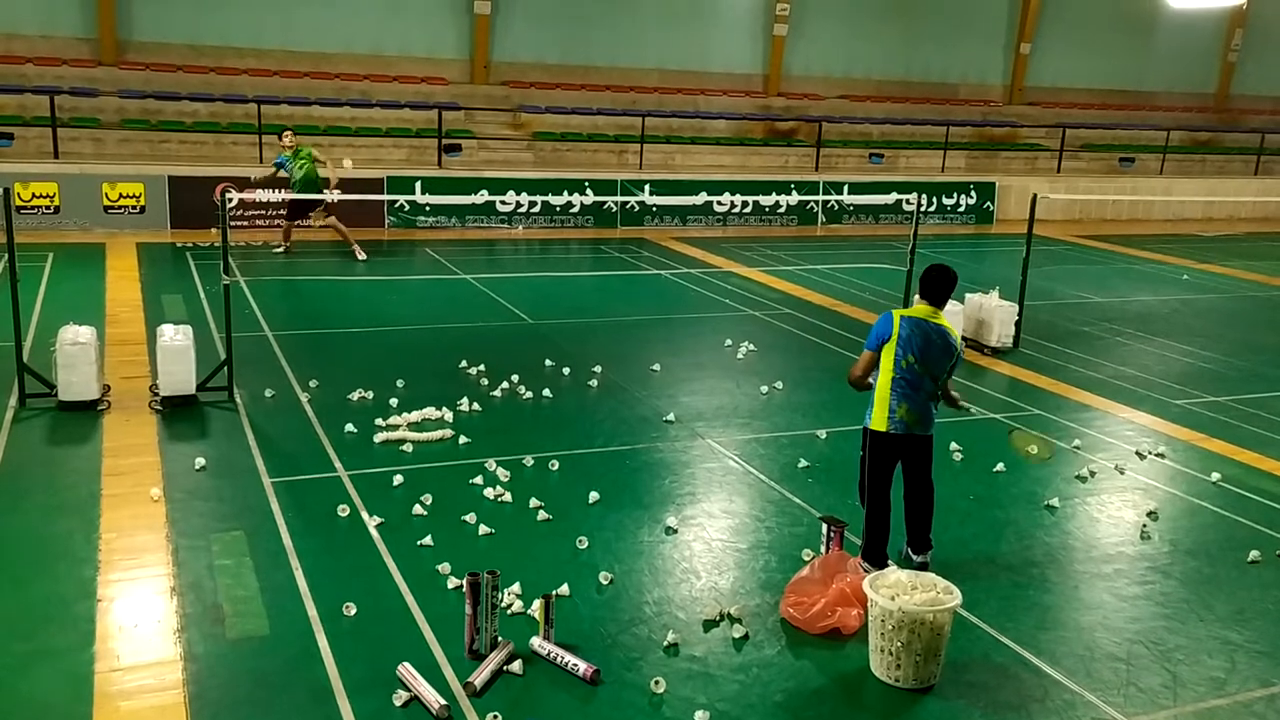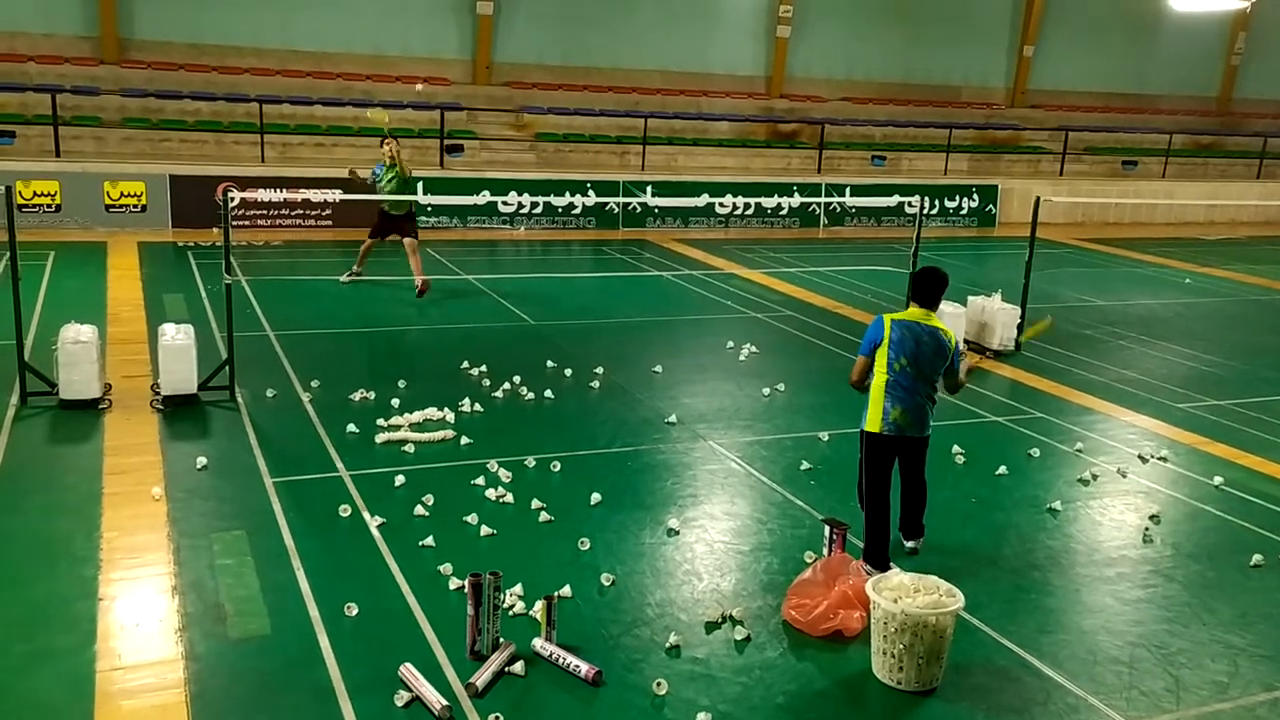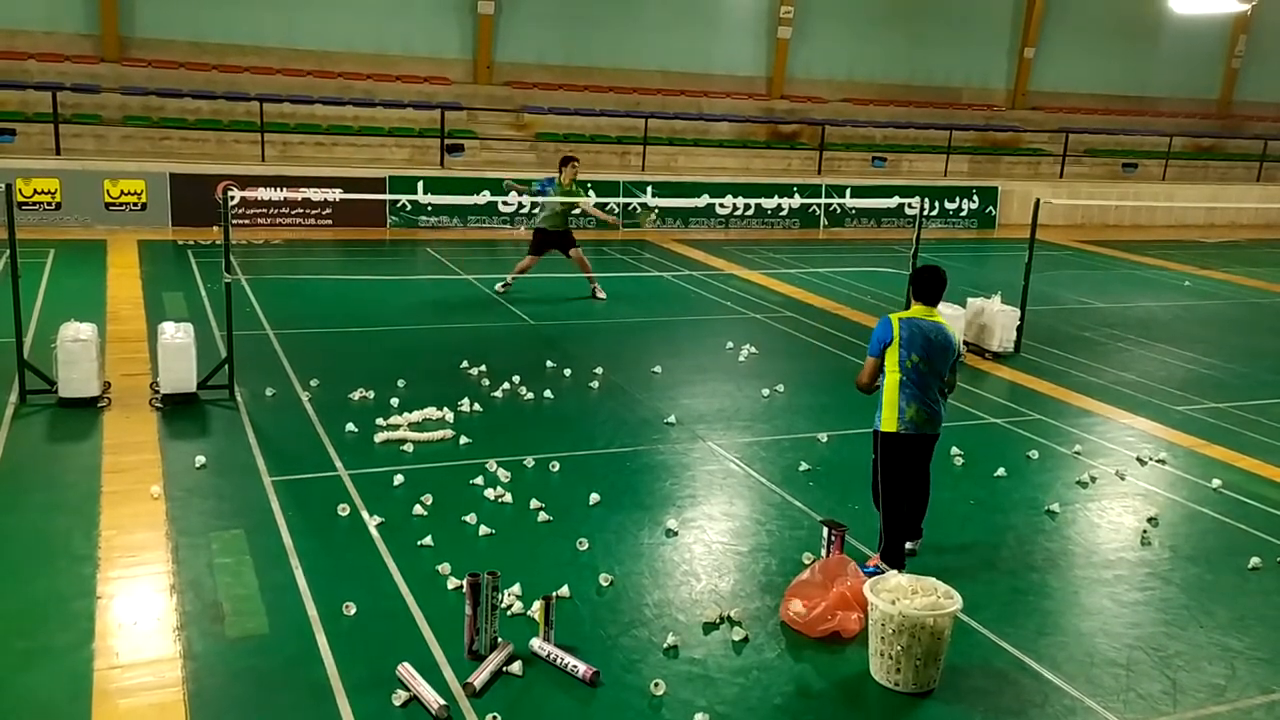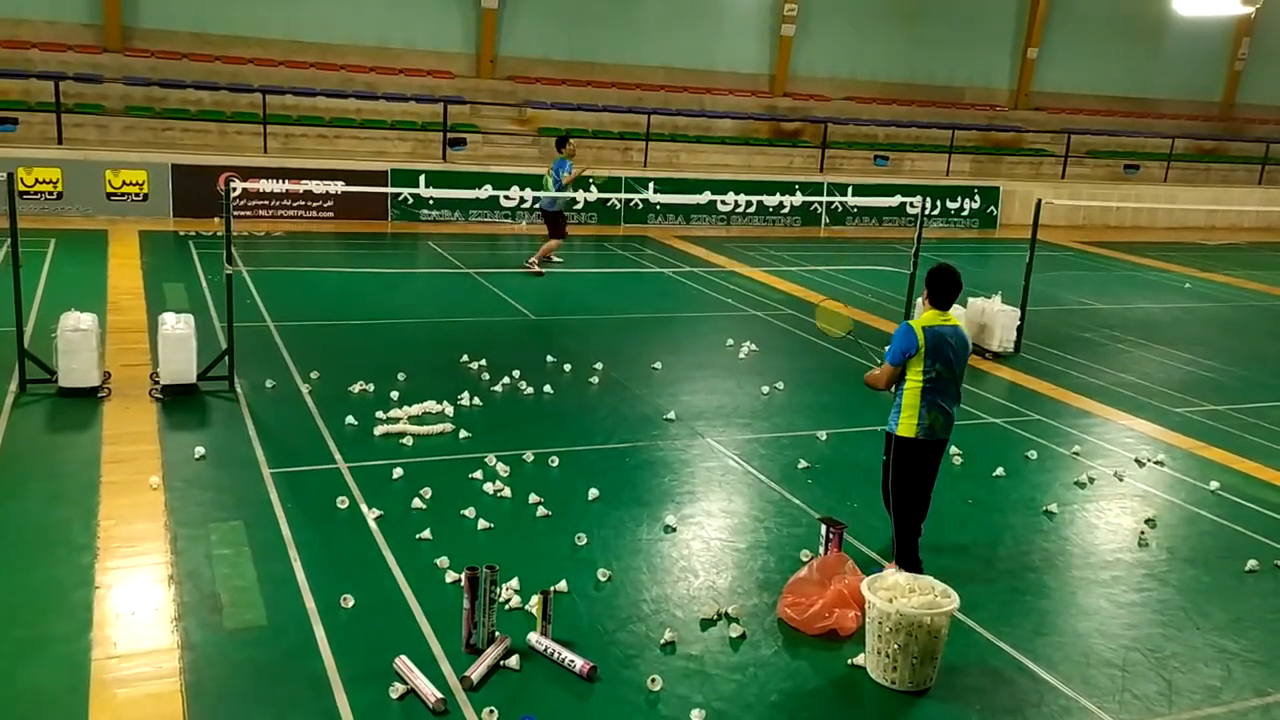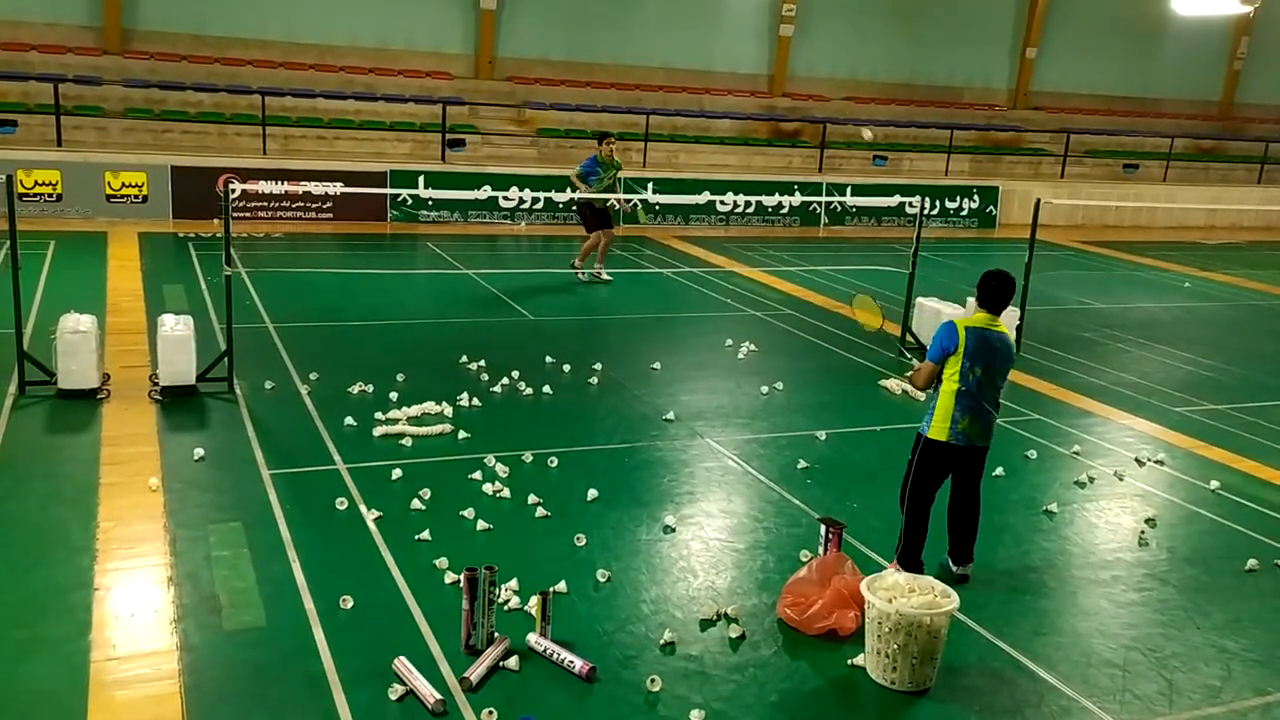
dt=1s
person 1, frame 1
left shoulder: (893, 320)
right shoulder: (952, 340)
left elbow: (858, 373)
left wrist: (865, 384)
right wrist: (954, 400)
left hip: (885, 423)
right hip: (923, 426)
left knee: (876, 492)
right knee: (919, 488)
left ankle: (873, 561)
right ankle: (919, 551)
person 1, frame 2
left shoulder: (884, 324)
right shoulder: (947, 339)
left elbow: (856, 378)
right elbow: (953, 386)
left wrist: (869, 385)
right wrist: (964, 370)
left hip: (881, 424)
right hip: (919, 425)
left knee: (874, 493)
right knee: (914, 480)
left ankle: (876, 564)
right ankle: (912, 536)
person 1, frame 3
left shoulder: (891, 324)
right shoulder: (949, 336)
left elbow: (866, 379)
left wrist: (865, 386)
left hip: (896, 423)
right hip: (930, 423)
left knee: (888, 490)
right knee: (918, 480)
left ankle: (891, 561)
right ankle: (911, 537)
person 1, frame 4
left shoulder: (911, 331)
right shoulder: (961, 334)
left elbow: (884, 382)
left wrist: (869, 377)
left hip: (909, 427)
right hip: (942, 427)
left knee: (897, 494)
right knee: (922, 488)
left ankle: (907, 566)
right ankle: (909, 538)
person 1, frame 5
left shoulder: (954, 330)
right shoulder: (1008, 343)
left elbow: (923, 381)
left wrist: (915, 375)
left hip: (942, 432)
right hip: (980, 435)
left knee: (916, 497)
right knee: (967, 497)
left ankle: (908, 567)
right ankle: (961, 561)
